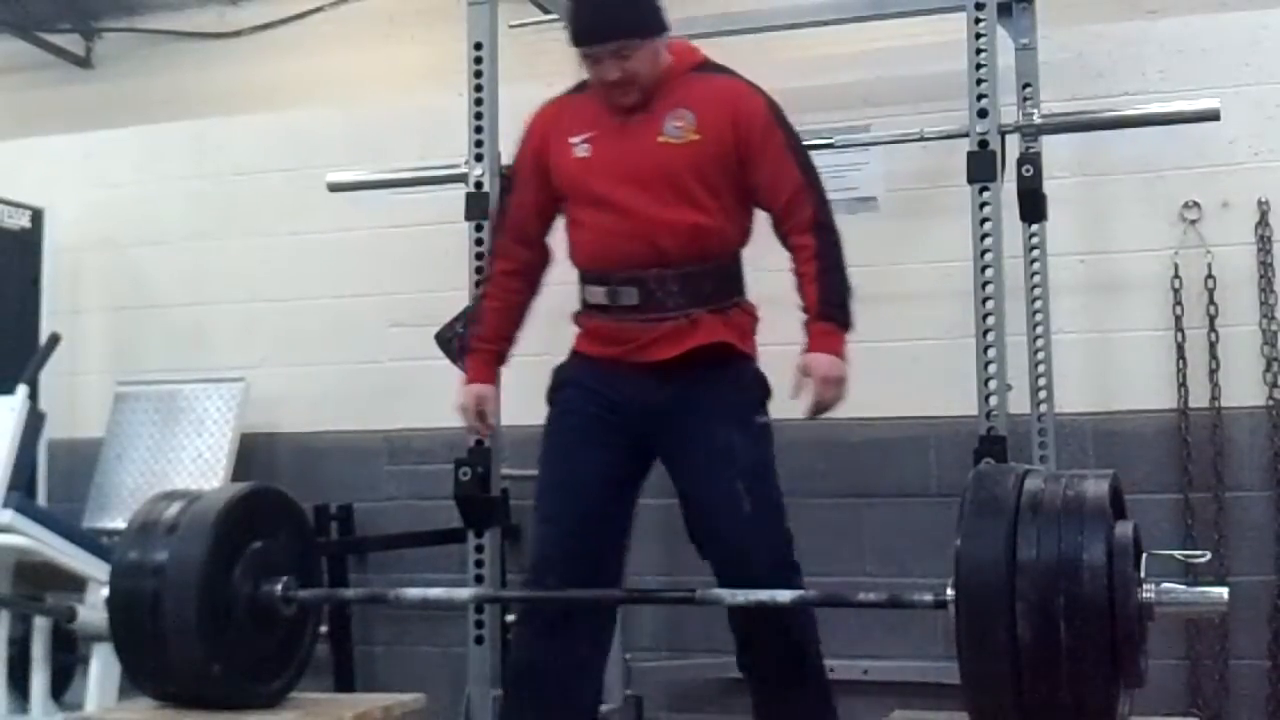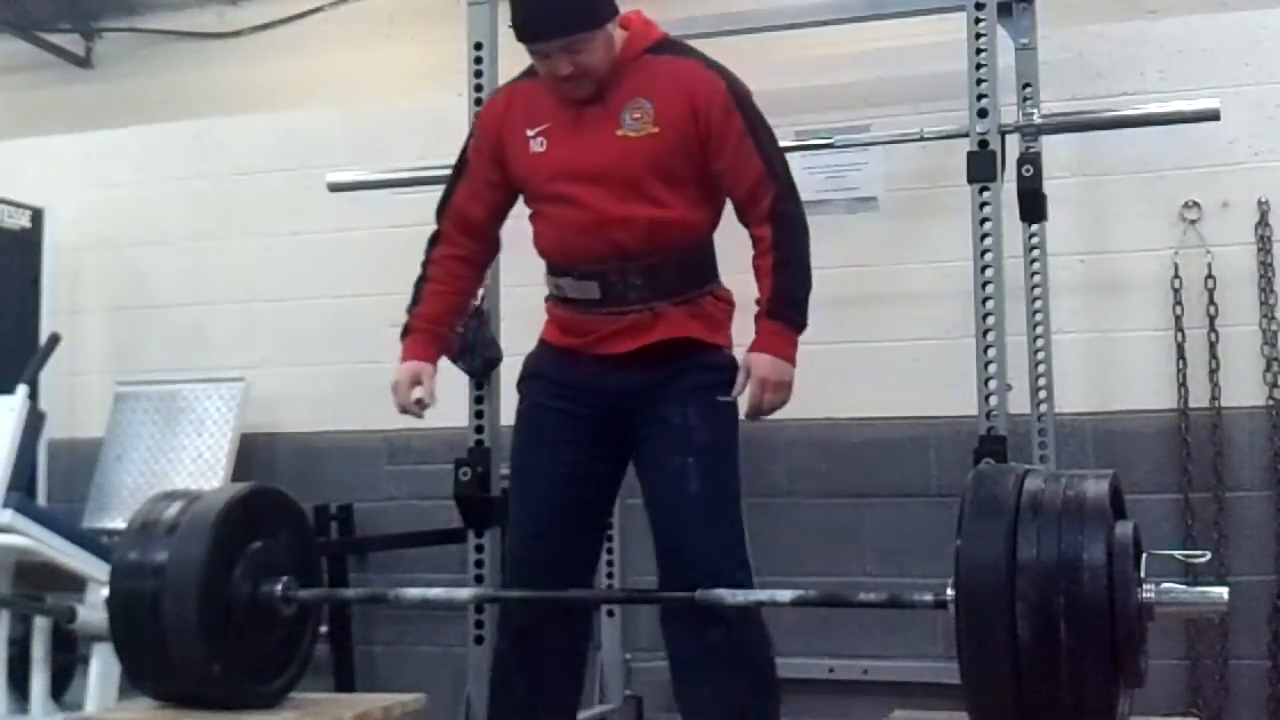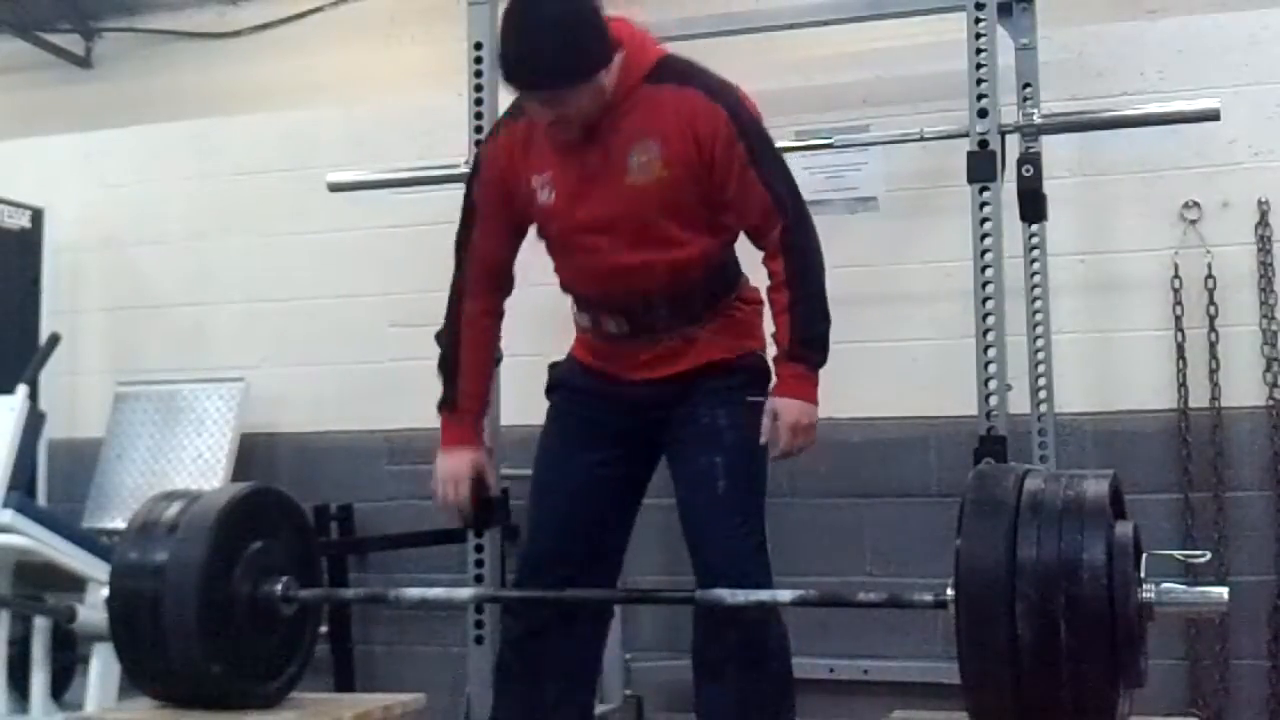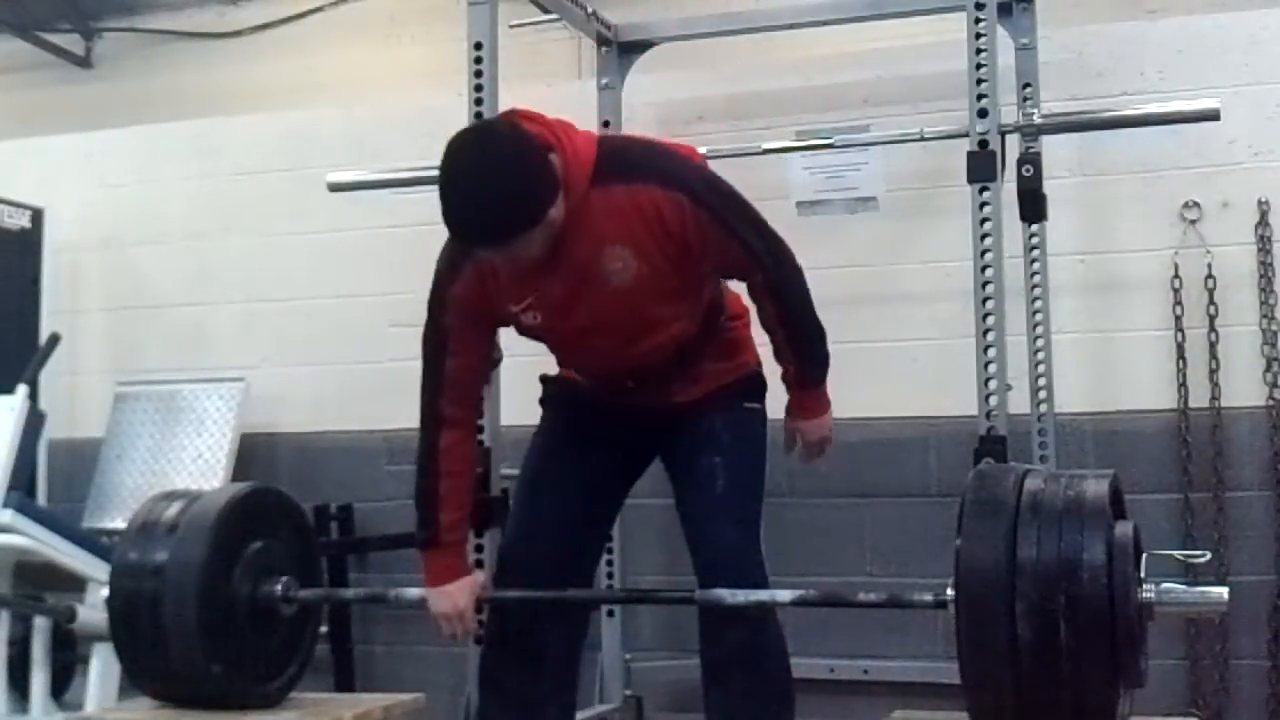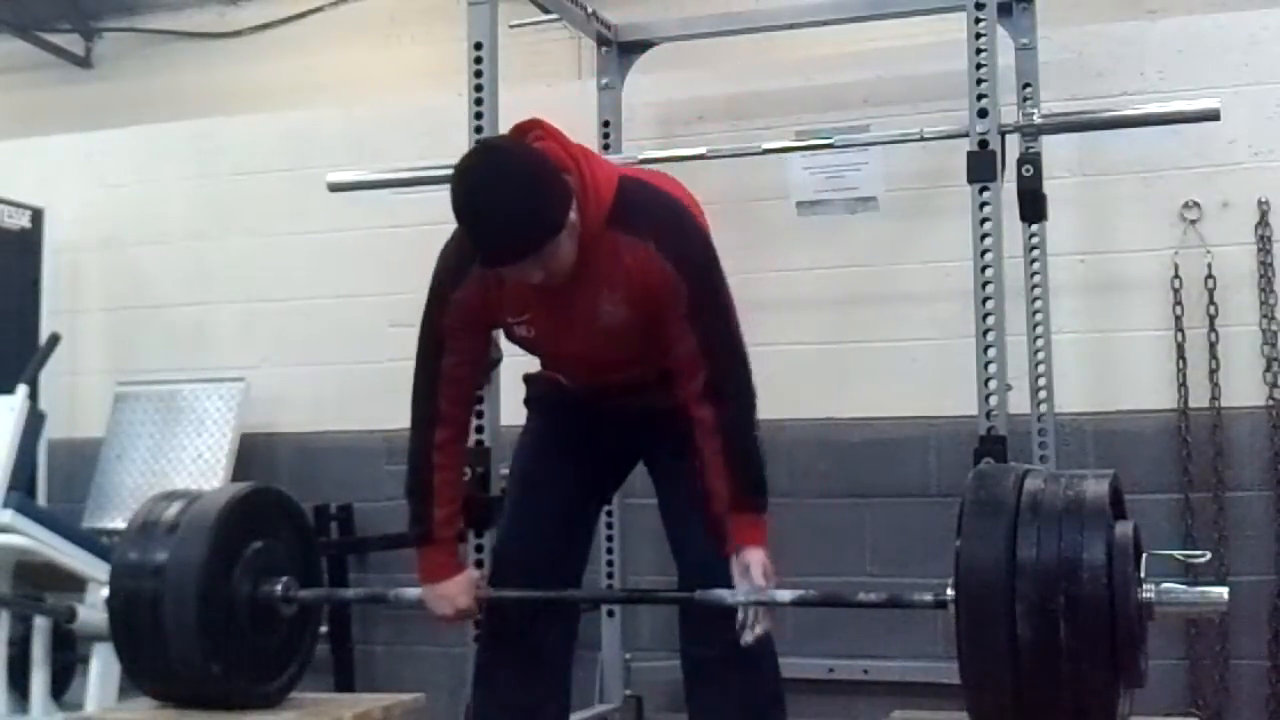
dt=0.4s
person 1, frame 1
left shoulder: (730, 103)
right shoulder: (554, 126)
left elbow: (806, 218)
right elbow: (514, 251)
left wrist: (825, 334)
right wrist: (482, 362)
left hip: (711, 370)
right hip: (600, 378)
left knee: (757, 563)
right knee: (562, 576)
person 1, frame 2
left shoulder: (696, 85)
right shoulder: (508, 112)
left elbow: (773, 210)
right elbow: (462, 237)
left wrist: (777, 336)
right wrist: (422, 345)
left hip: (682, 363)
right hip: (567, 367)
left knee: (704, 575)
right knee: (536, 577)
person 1, frame 3
left shoulder: (698, 107)
right shoulder: (507, 149)
left elbow: (786, 236)
right elbow: (477, 292)
left wrist: (796, 376)
right wrist: (460, 428)
left hip: (713, 376)
right hip: (596, 382)
left knee: (731, 582)
right knee: (549, 582)
person 1, frame 4
left shoulder: (655, 181)
right shoulder: (468, 270)
left elbow: (771, 271)
right elbow: (450, 409)
left wrist: (807, 393)
right wrist: (445, 561)
left hip: (711, 393)
right hip: (590, 403)
left knee: (732, 585)
right knee: (526, 587)
person 1, frame 5
left shoulder: (660, 227)
right shoulder: (465, 270)
left elbow: (716, 388)
right elbow: (443, 405)
left wrist: (744, 531)
right wrist: (438, 557)
left hip: (680, 398)
right hip: (572, 404)
left knee: (719, 590)
right knee: (519, 591)
